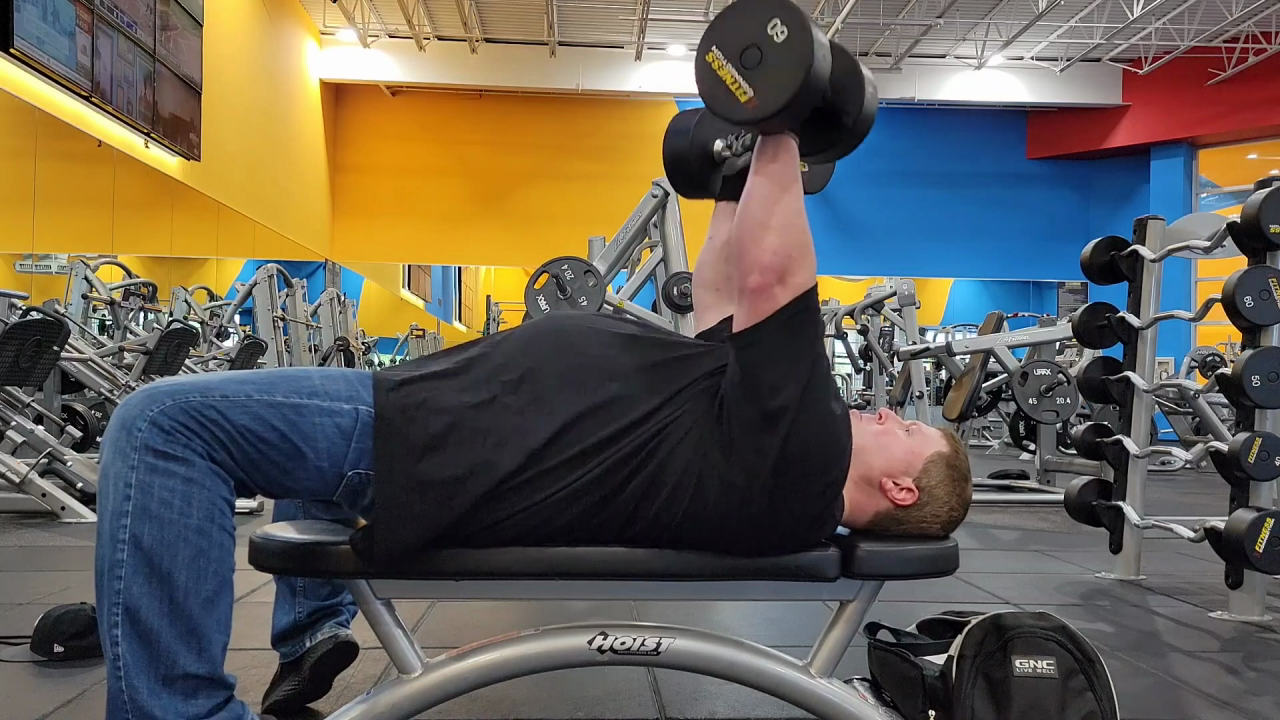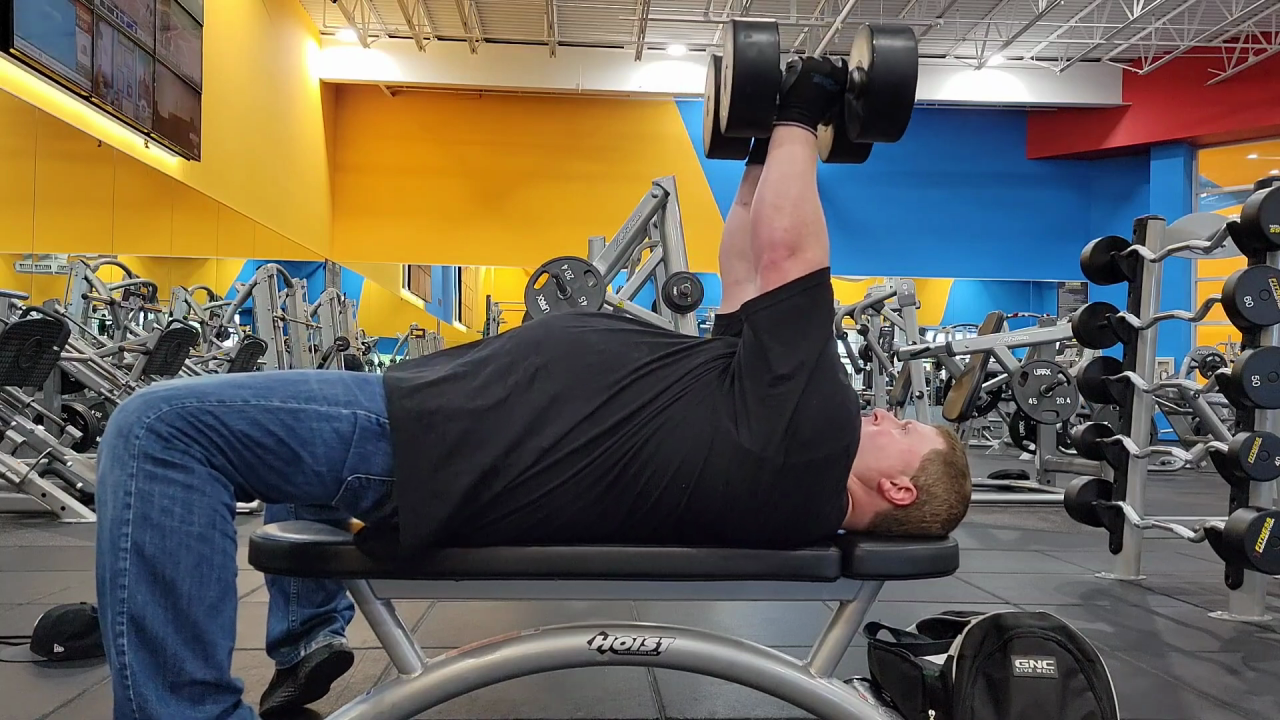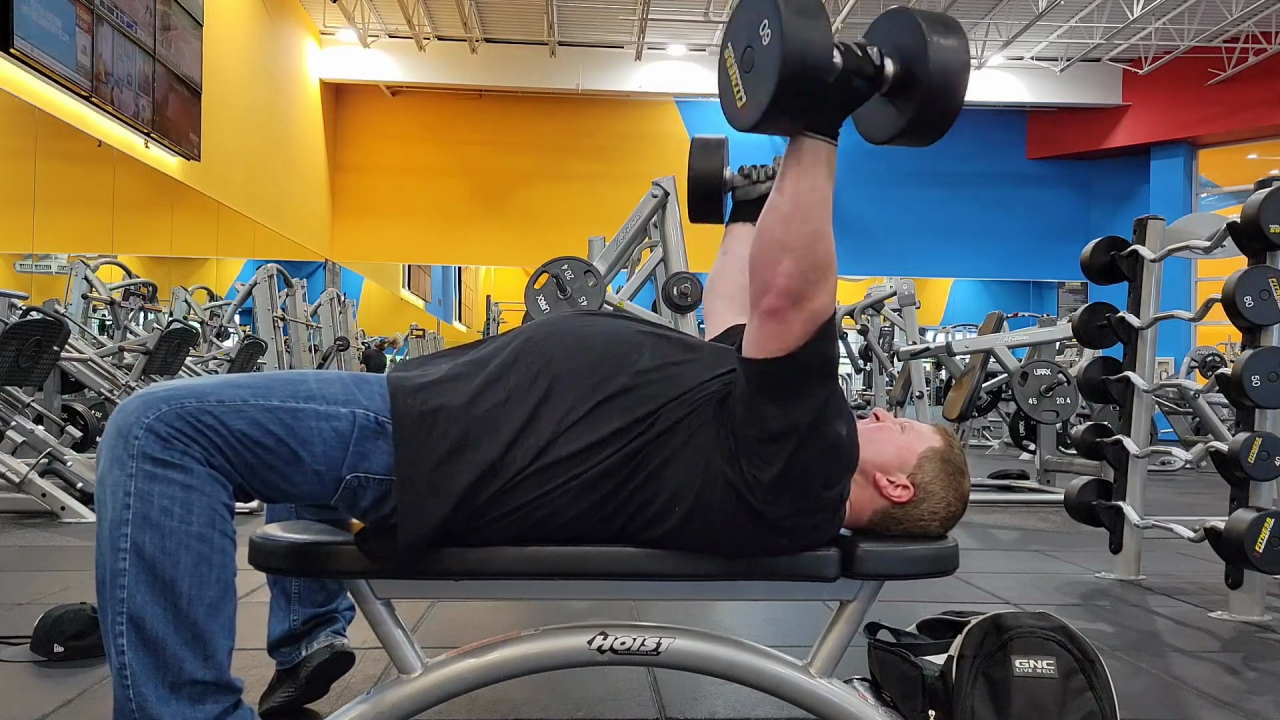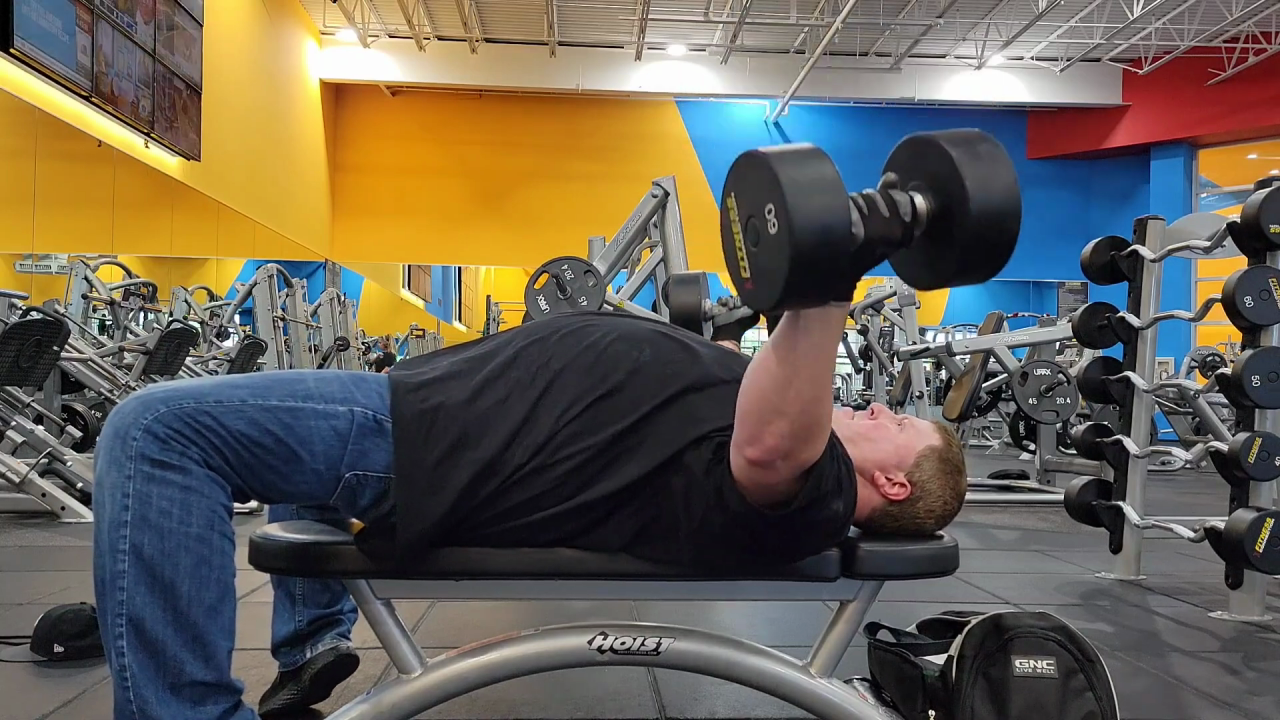
dt=1s
person 1, frame 1
left shoulder: (804, 457)
right shoulder: (777, 432)
left elbow: (768, 281)
right elbow: (721, 303)
left wrist: (781, 131)
right wrist: (738, 182)
left hip: (434, 451)
right hip: (464, 420)
left knee: (162, 424)
right ankle: (315, 636)
person 1, frame 2
left shoulder: (809, 443)
right shoulder: (792, 423)
left elbow: (785, 258)
right elbow: (750, 280)
left wrist: (798, 119)
right wrist: (763, 148)
left hip: (432, 451)
left knee: (161, 427)
right ankle: (307, 644)
person 1, frame 3
left shoulder: (798, 474)
right shoulder: (786, 434)
left elbow: (789, 301)
right elbow: (737, 324)
left wrist: (816, 130)
right wrist: (745, 215)
left hip: (427, 448)
left knee: (160, 428)
right knee: (288, 407)
person 1, frame 4
left shoulder: (812, 490)
right shoulder: (810, 431)
left elbow: (767, 446)
left wrist: (827, 288)
right wrist: (726, 339)
left knee: (152, 435)
right knee: (285, 420)
right ankle: (313, 649)
